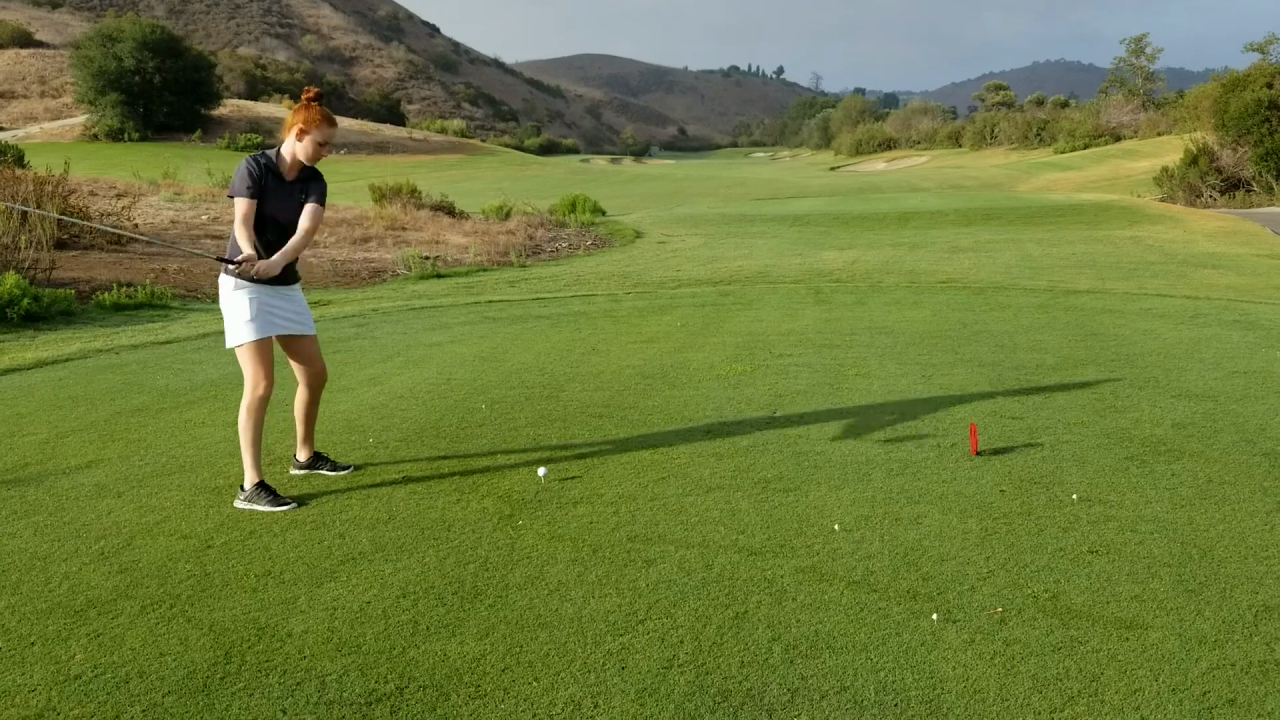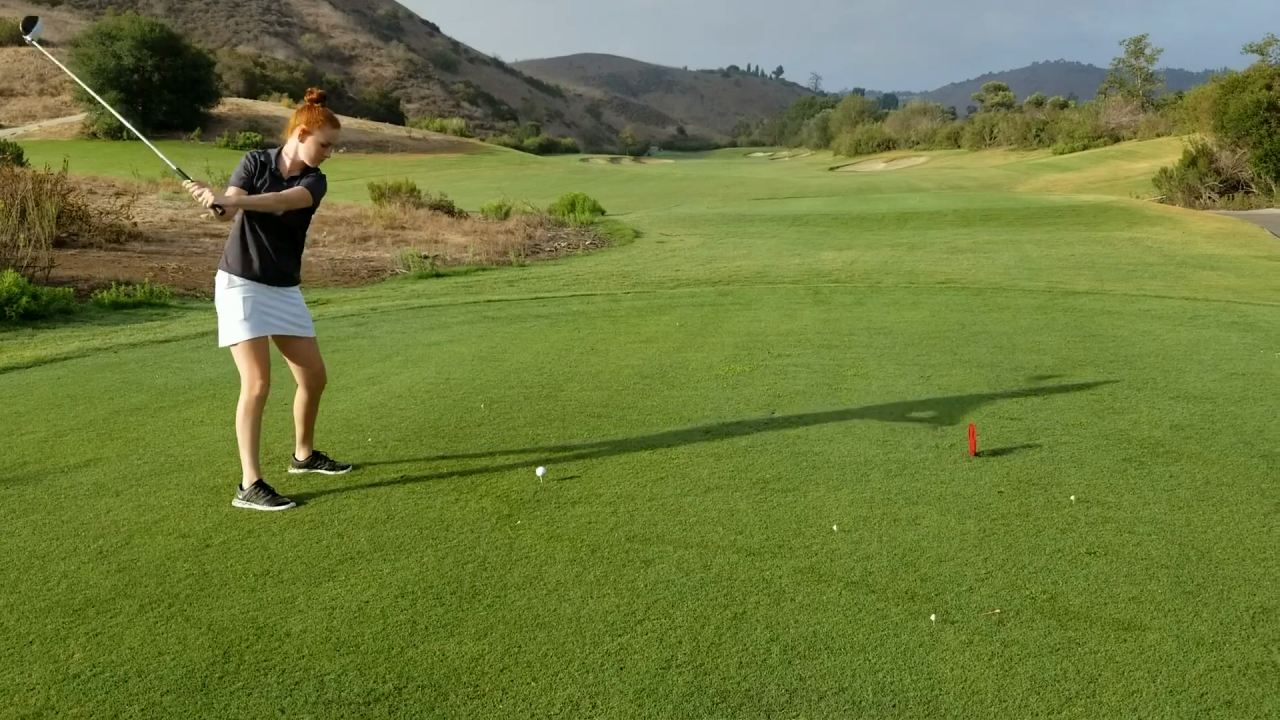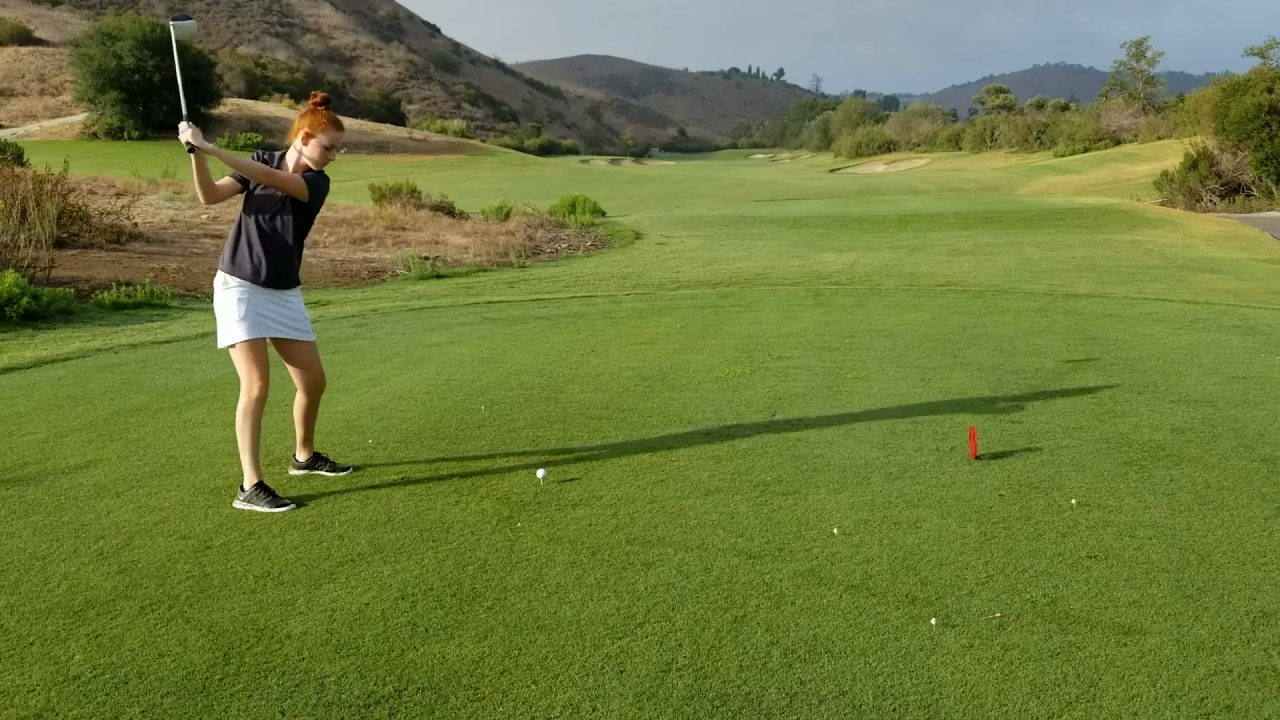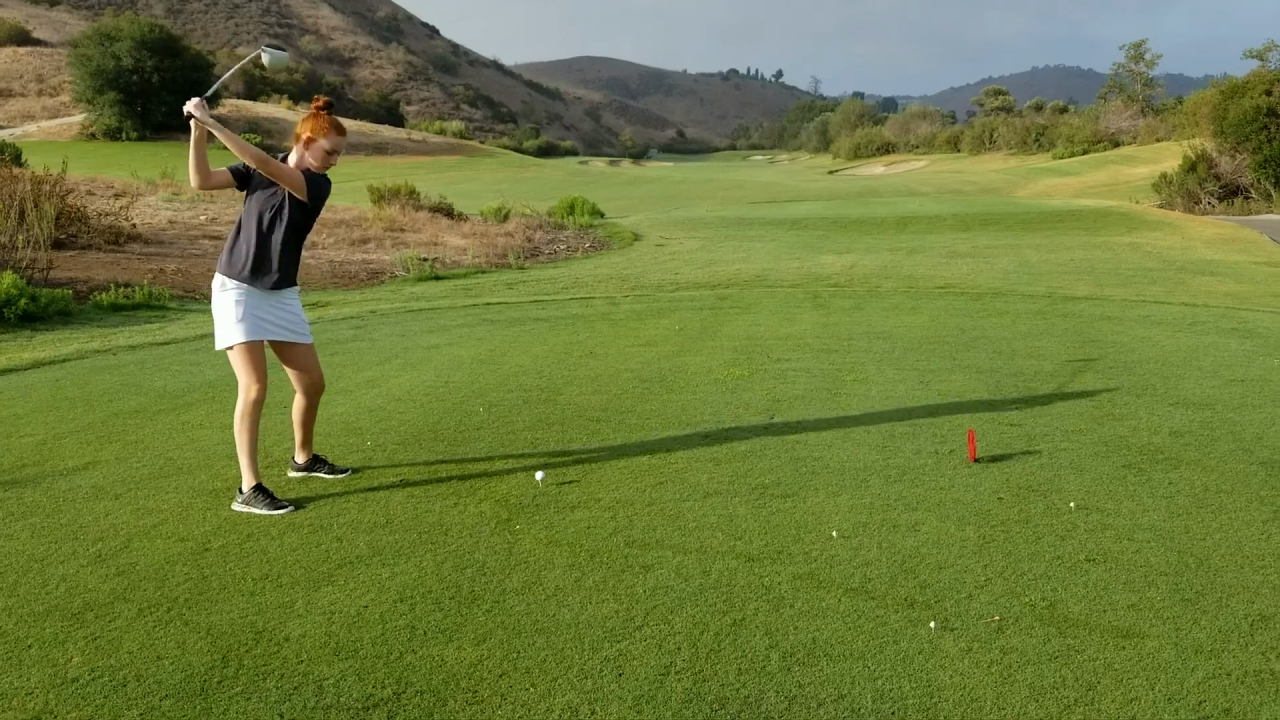
dt=0.1s
person 1, frame 1
left shoulder: (317, 179)
right shoulder: (253, 166)
left elbow: (306, 231)
right elbow: (241, 224)
left wrist: (276, 261)
right wrist: (250, 256)
left hip: (285, 289)
right hip: (242, 287)
left knee: (315, 377)
right knee: (259, 385)
left ankle: (306, 455)
right ankle: (252, 486)
person 1, frame 2
left shoulder: (316, 182)
right shoulder: (254, 163)
left elbow: (283, 202)
right elbow: (226, 209)
left wrist: (234, 199)
right wrist: (215, 197)
left hip: (284, 291)
right hip: (239, 284)
left knee: (315, 378)
right knee: (256, 384)
left ankle: (305, 454)
right ankle: (250, 484)
person 1, frame 3
left shoulder: (317, 184)
right shoulder: (259, 159)
left elbow: (267, 178)
right elbow: (210, 194)
left wrist: (211, 149)
right wrist: (198, 154)
left hip: (284, 294)
right hip: (238, 286)
left knee: (314, 381)
right knee: (256, 386)
left ankle: (305, 455)
right ankle: (250, 486)
person 1, frame 4
left shoulder: (319, 186)
right shoulder: (259, 166)
left elbow: (266, 166)
right elbow: (202, 181)
left wrist: (213, 125)
right wrist: (199, 127)
left hip: (281, 296)
right hip: (235, 288)
left knee: (313, 384)
right knee: (254, 388)
left ankle: (303, 458)
right ankle: (248, 488)
